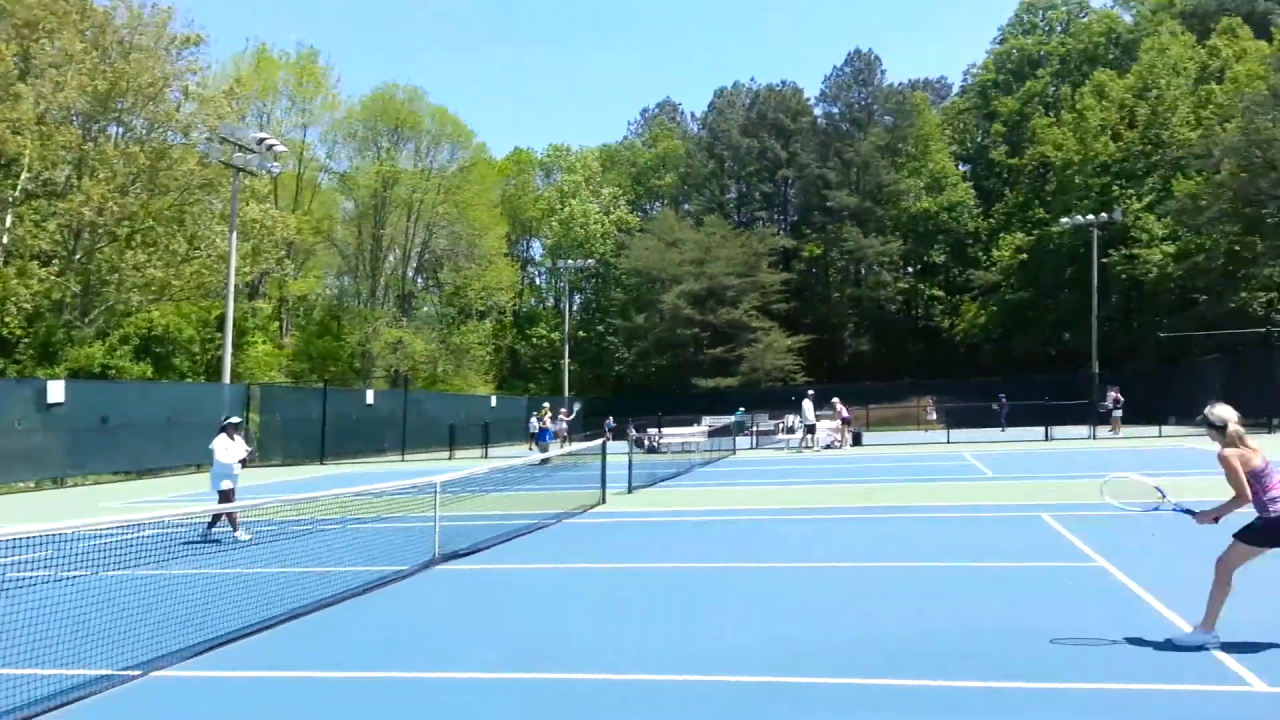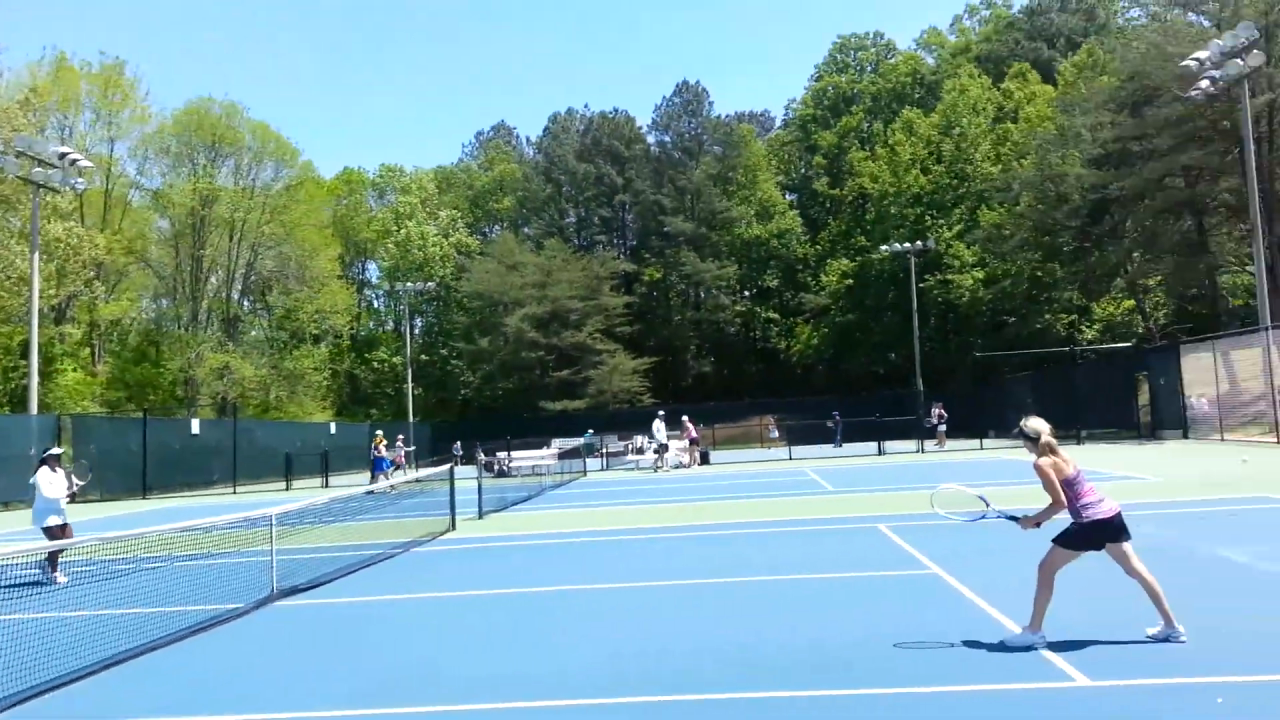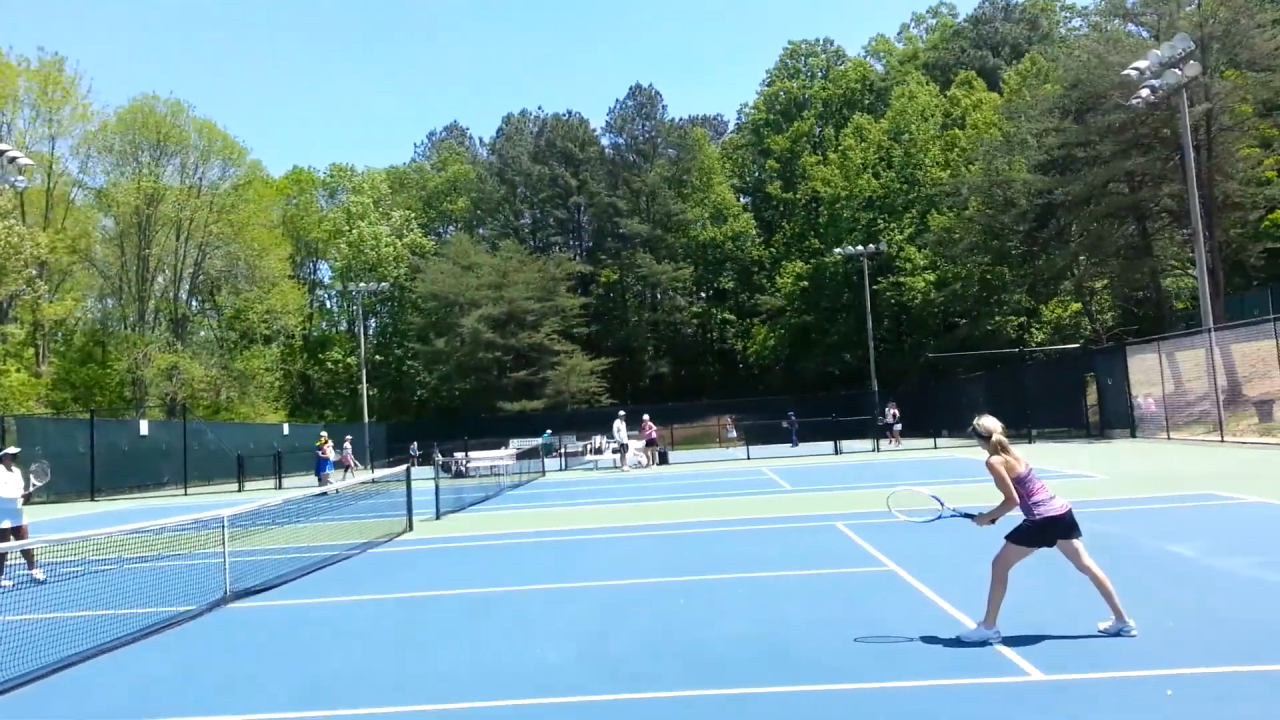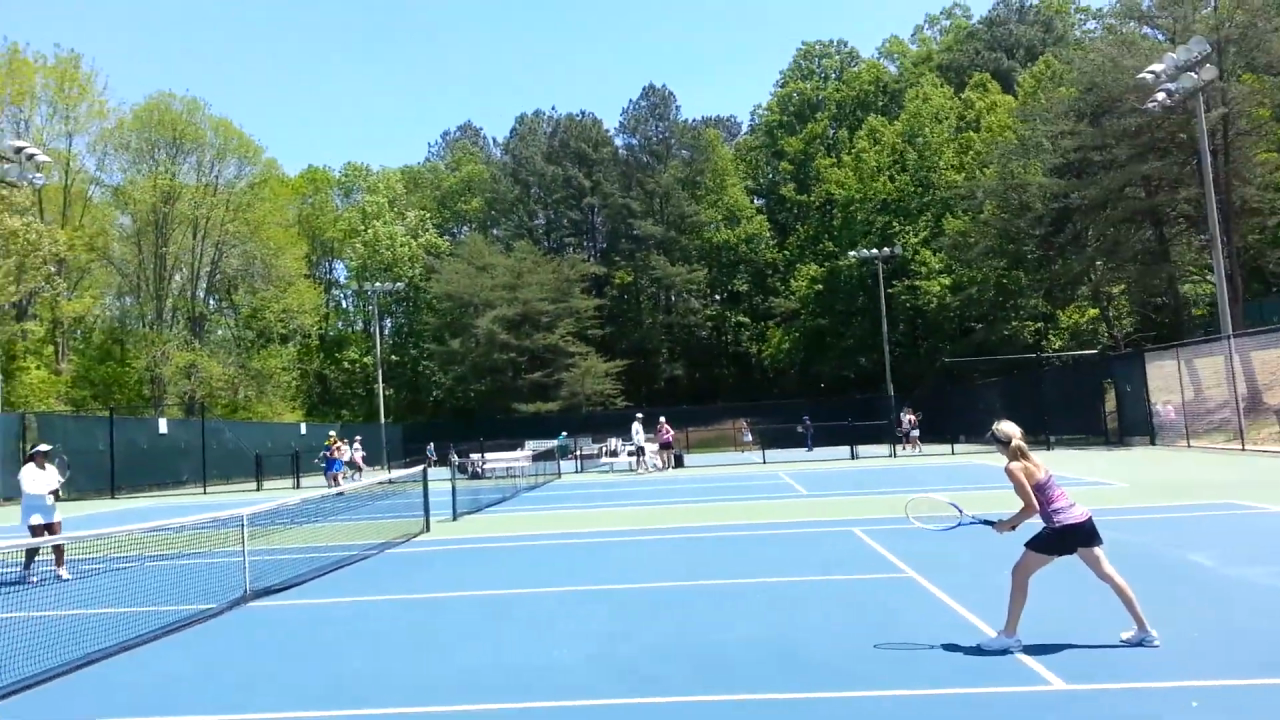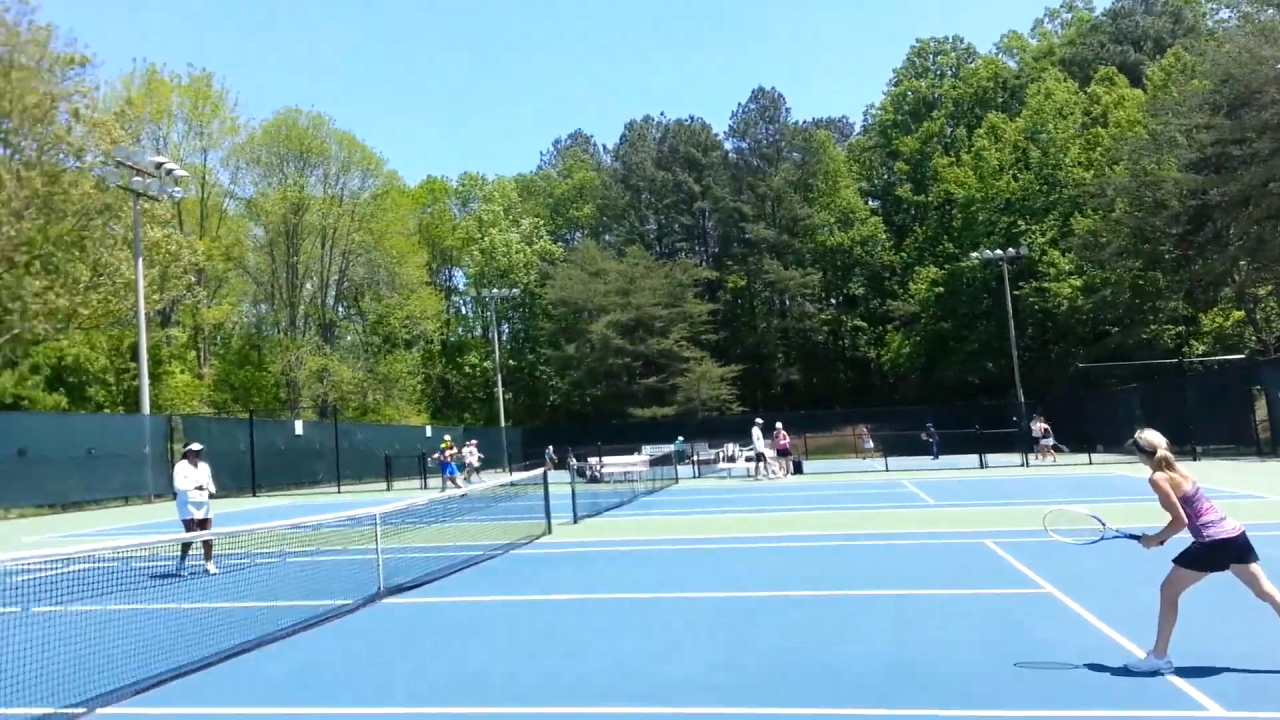
dt=0.2s
person 1, frame 1
left shoulder: (1228, 454)
right shoulder: (1246, 444)
left elbow: (1245, 497)
left wrist: (1212, 514)
right wrist: (1219, 512)
left knee: (1224, 566)
left ankle: (1206, 630)
person 1, frame 2
left shoulder: (1042, 463)
right shoulder: (1058, 453)
left elbow: (1060, 503)
left wrist: (1033, 520)
right wrist: (1040, 519)
left hip: (1090, 522)
right hip: (1110, 514)
left knee: (1046, 569)
right knee: (1136, 569)
left ankle: (1033, 632)
right ankle: (1171, 626)
person 1, frame 3
left shoulder: (994, 461)
right shoulder: (1010, 452)
left elbow: (1013, 500)
left wrist: (987, 517)
right wrist: (993, 516)
left hip: (1042, 519)
right hip: (1061, 511)
left knee: (999, 566)
right knee: (1086, 565)
left ankle: (988, 627)
right ankle: (1122, 620)
person 1, frame 4
left shoulder: (1013, 467)
right shoulder: (1030, 458)
left elbow: (1032, 507)
left wrist: (1007, 524)
right wrist: (1014, 522)
left hip: (1062, 527)
right hip: (1081, 519)
left knee: (1019, 574)
right knee: (1107, 574)
left ankle: (1008, 636)
right ankle: (1144, 630)
person 1, frame 5
left shoulder: (1157, 478)
right shoulder: (1175, 468)
left elbow: (1180, 520)
left wrist: (1154, 539)
right wrist: (1160, 537)
left hip: (1211, 541)
right hip: (1233, 534)
left knee: (1169, 591)
left ankle: (1158, 657)
